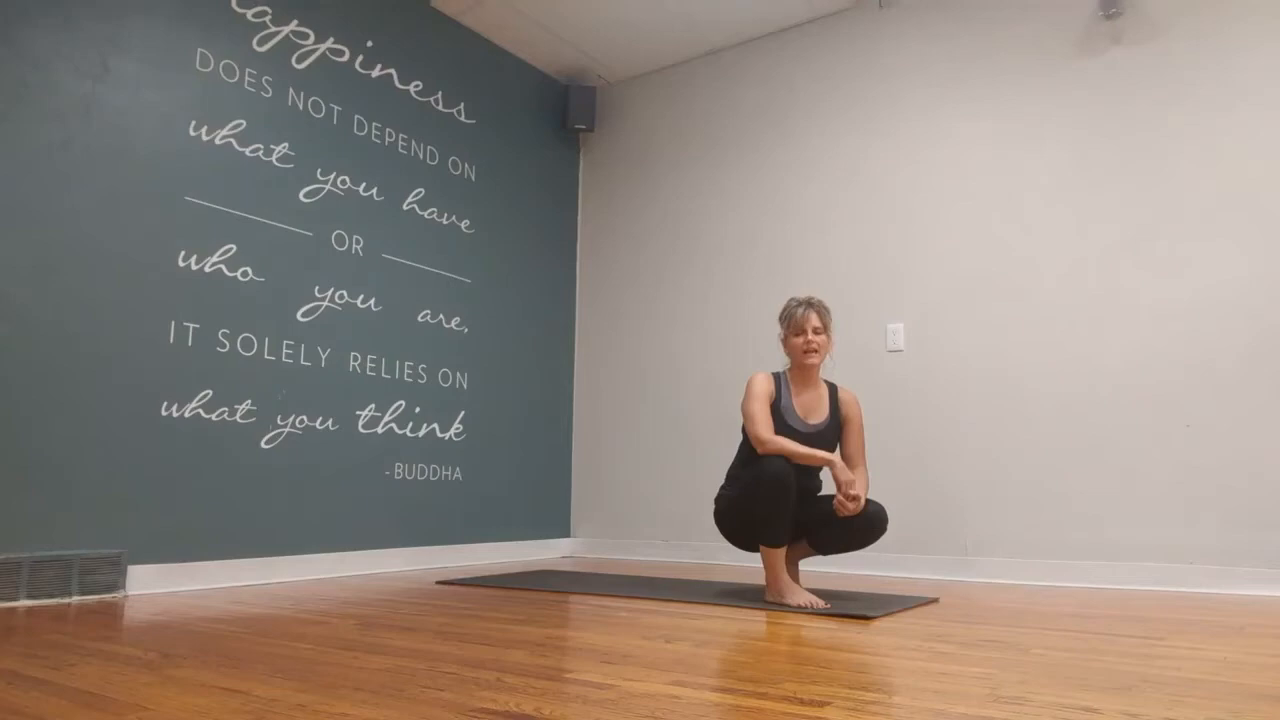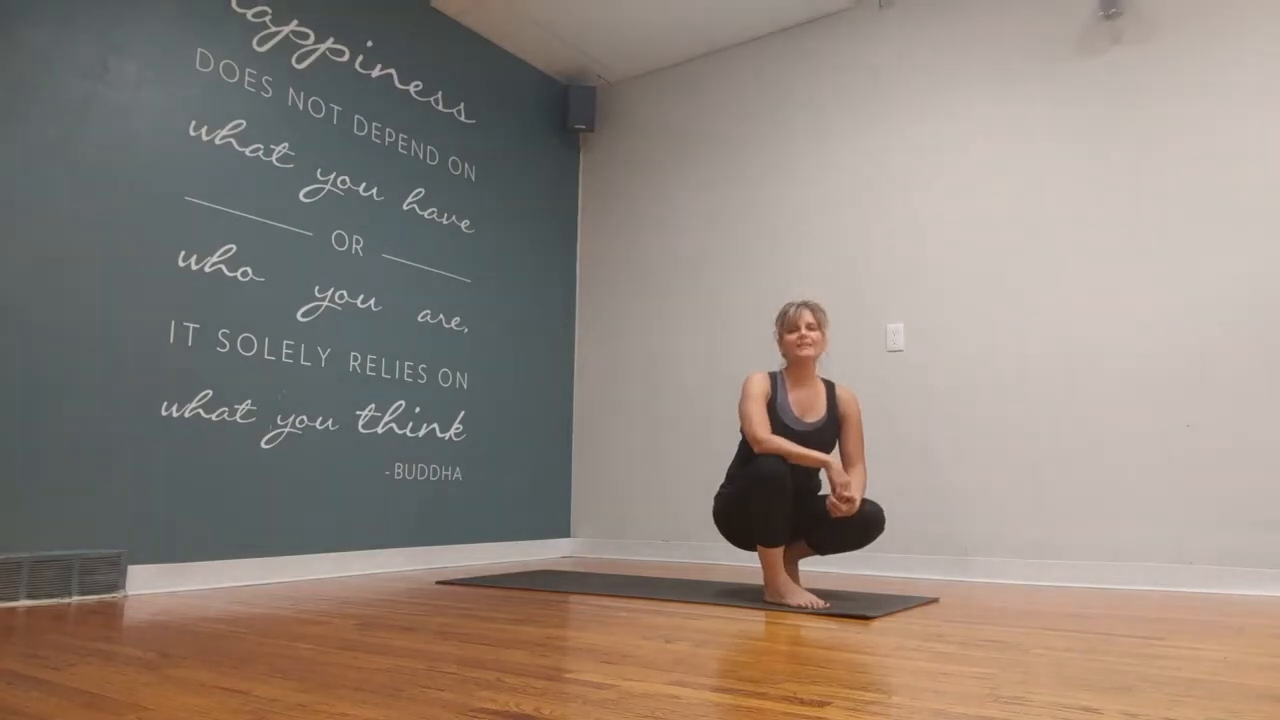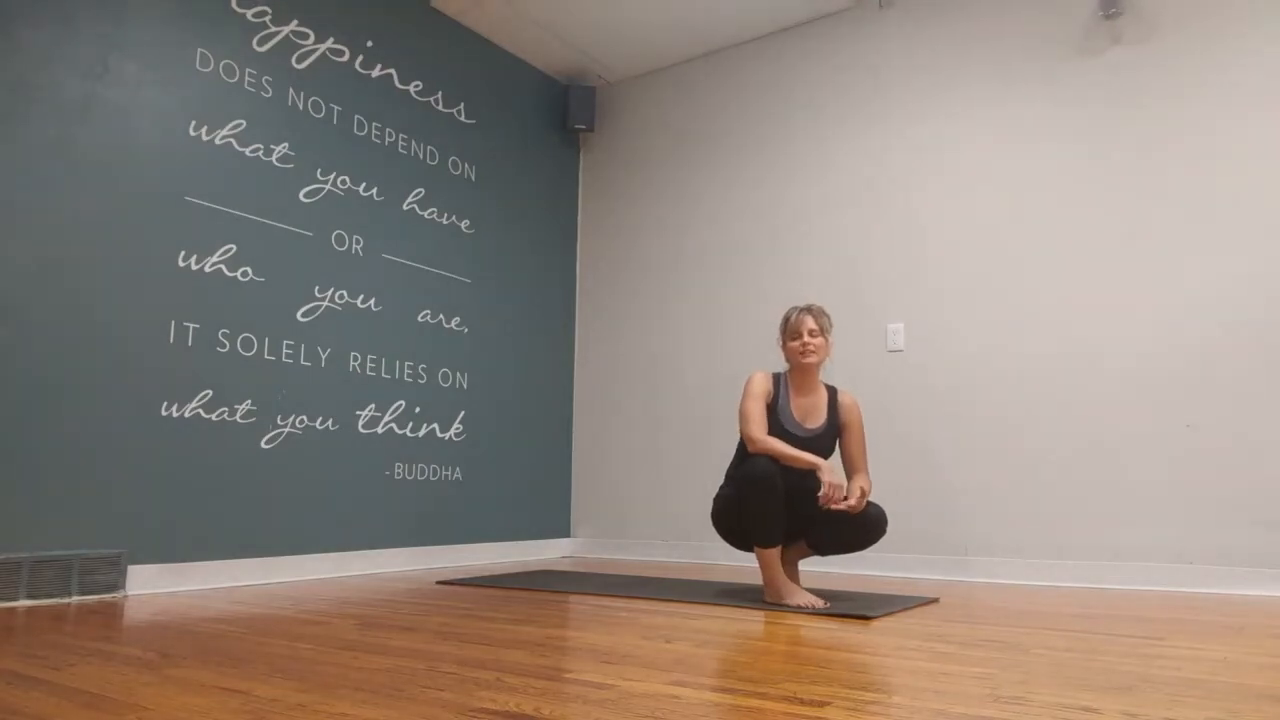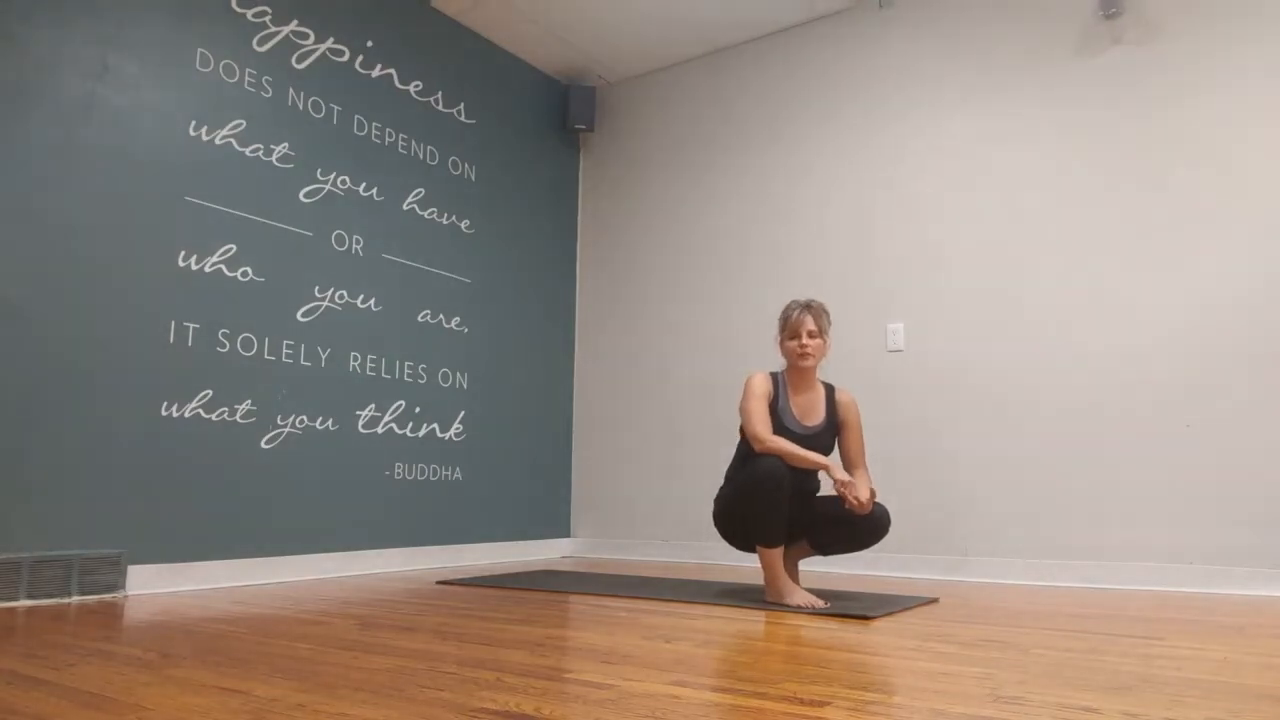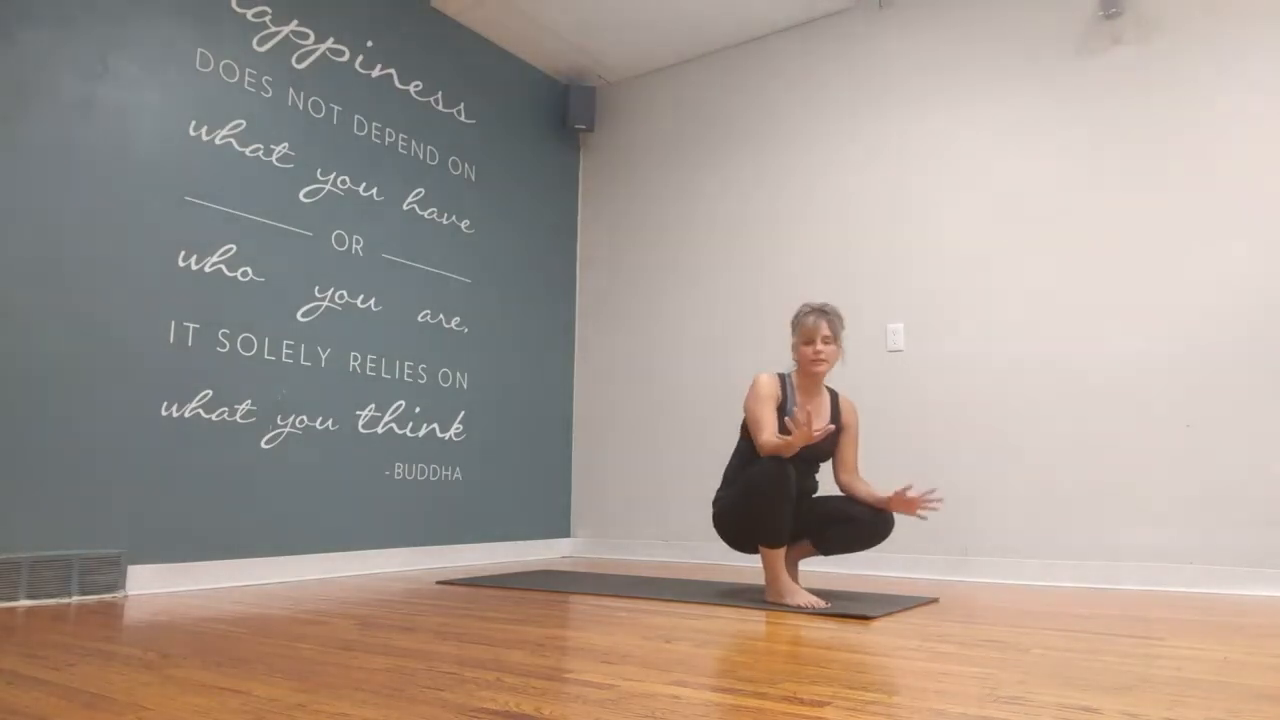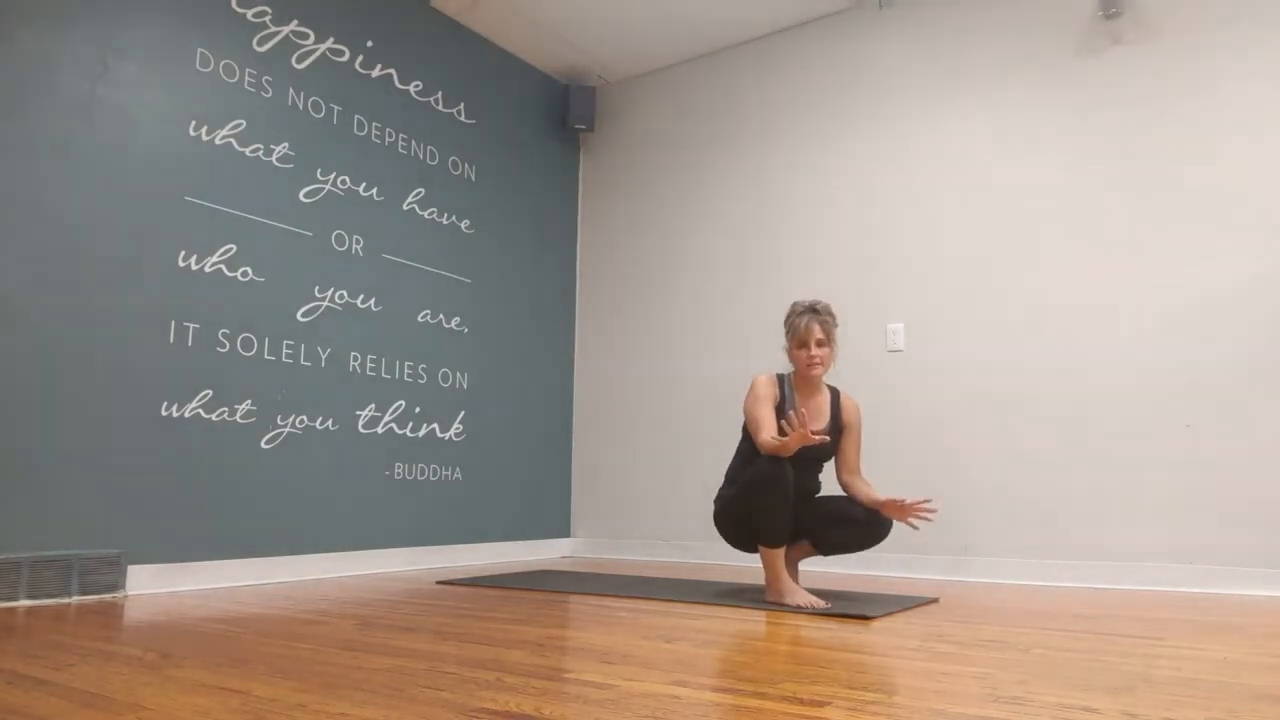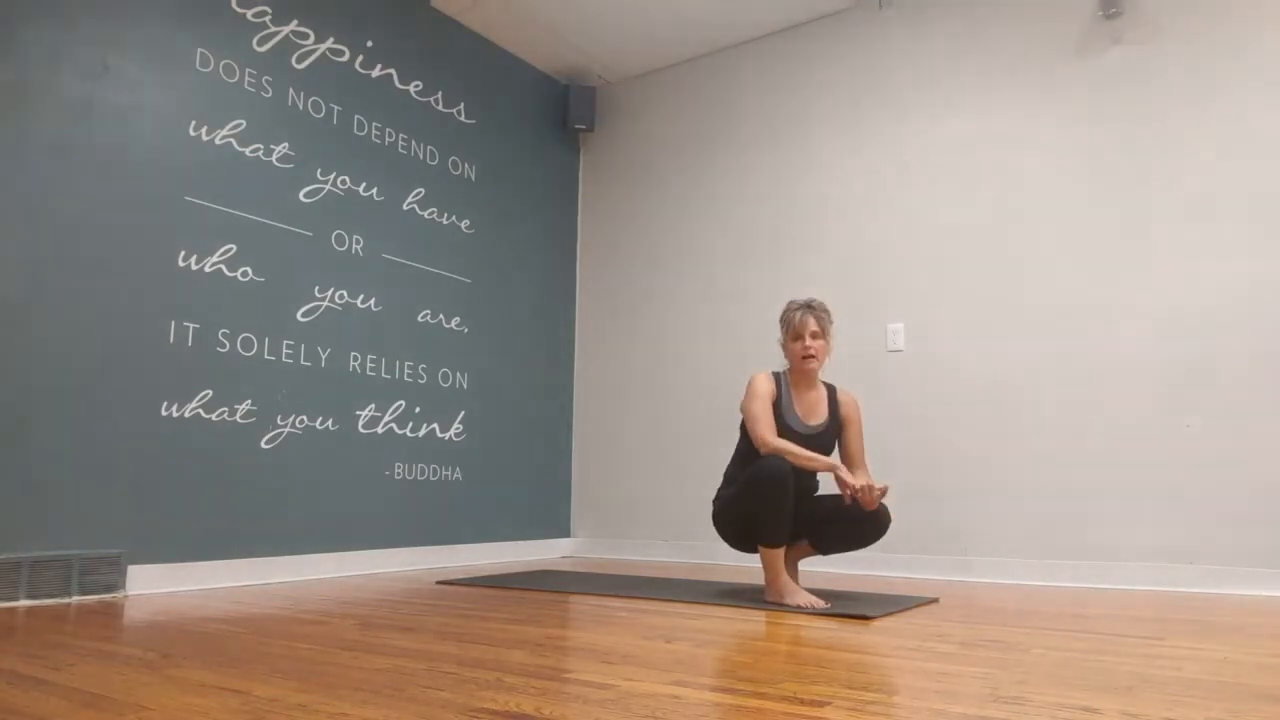
dt=0.7s
person 1, frame 1
left shoulder: (844, 401)
right shoulder: (763, 384)
left elbow: (857, 468)
right elbow: (763, 442)
left wrist: (857, 496)
right wrist: (831, 460)
left hip: (795, 509)
right hip: (743, 511)
left knee: (871, 518)
right knee: (775, 468)
left ankle: (788, 555)
right ankle: (777, 583)
person 1, frame 2
left shoulder: (841, 399)
right shoulder: (760, 384)
left elbow: (856, 465)
right elbow: (760, 441)
left wrist: (852, 496)
right wrist: (826, 461)
left hip: (794, 509)
right hip: (743, 509)
left knee: (869, 518)
right knee: (770, 466)
left ankle: (786, 555)
right ankle: (776, 582)
person 1, frame 3
left shoulder: (843, 404)
right shoulder: (762, 384)
left elbow: (859, 473)
right elbow: (755, 440)
left wrist: (856, 498)
right wrist: (818, 464)
left hip: (797, 512)
right hip: (741, 512)
left knee: (871, 520)
right knee: (761, 468)
left ankle: (787, 555)
right ankle: (775, 583)
person 1, frame 4
left shoulder: (841, 402)
right shoulder: (762, 384)
left elbow: (857, 468)
right elbow: (762, 441)
left wrist: (862, 495)
right wrist: (826, 464)
left hip: (797, 510)
right hip: (742, 511)
left knee: (874, 520)
right knee: (770, 467)
left ankle: (787, 555)
right ankle: (776, 583)
person 1, frame 5
left shoulder: (843, 408)
right shoulder: (767, 385)
left elbow: (847, 476)
right elbow: (767, 446)
left wrist: (886, 501)
right wrist: (797, 441)
left hip: (791, 511)
right hip: (740, 512)
left knee: (877, 521)
right knee: (775, 469)
left ankle: (788, 556)
right ankle: (777, 583)
person 1, frame 6
left shoulder: (845, 407)
right shoulder: (766, 387)
left elbow: (850, 476)
right elbow: (766, 445)
left wrist: (882, 504)
right wrist: (794, 443)
left hip: (796, 511)
right hip: (743, 512)
left knee: (874, 523)
right knee: (772, 469)
left ankle: (788, 555)
right ankle: (777, 583)
person 1, frame 7
left shoulder: (843, 403)
right shoulder: (764, 384)
left elbow: (857, 468)
right elbow: (767, 443)
left wrist: (868, 492)
right wrist: (833, 466)
left hip: (794, 510)
right hip: (740, 511)
left knee: (874, 517)
right knee: (774, 468)
left ankle: (789, 554)
right ankle: (776, 583)
